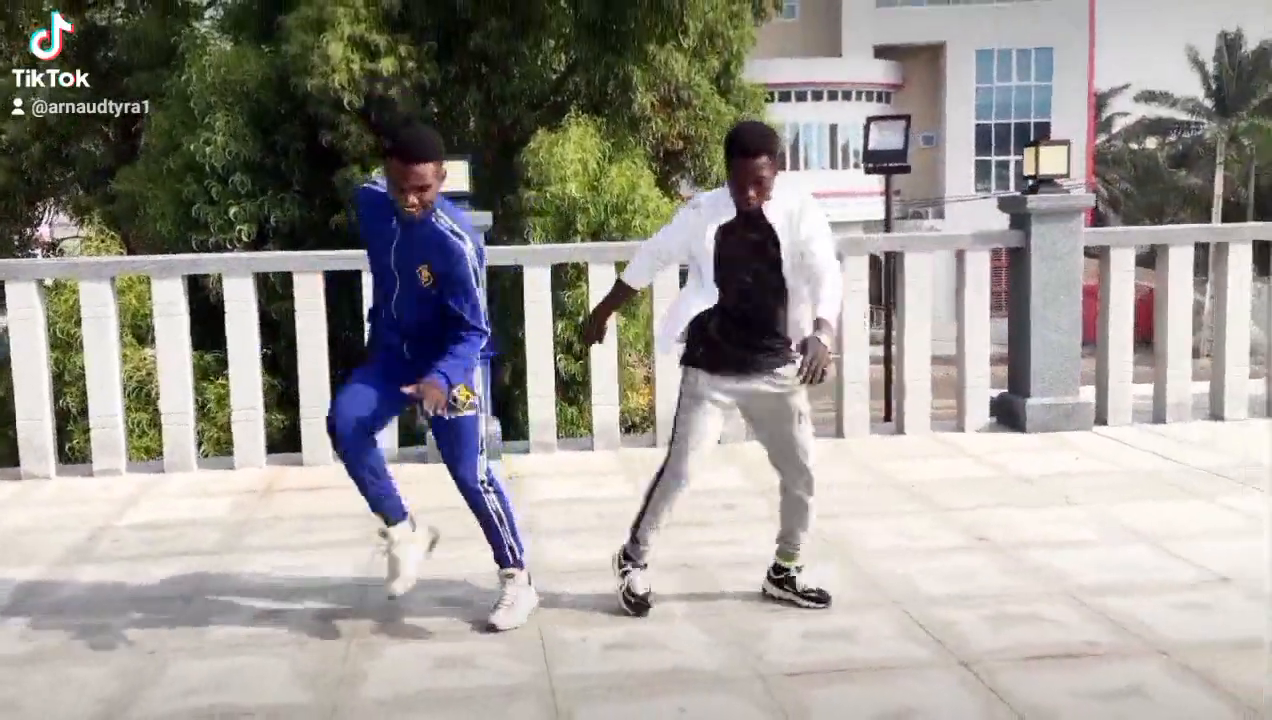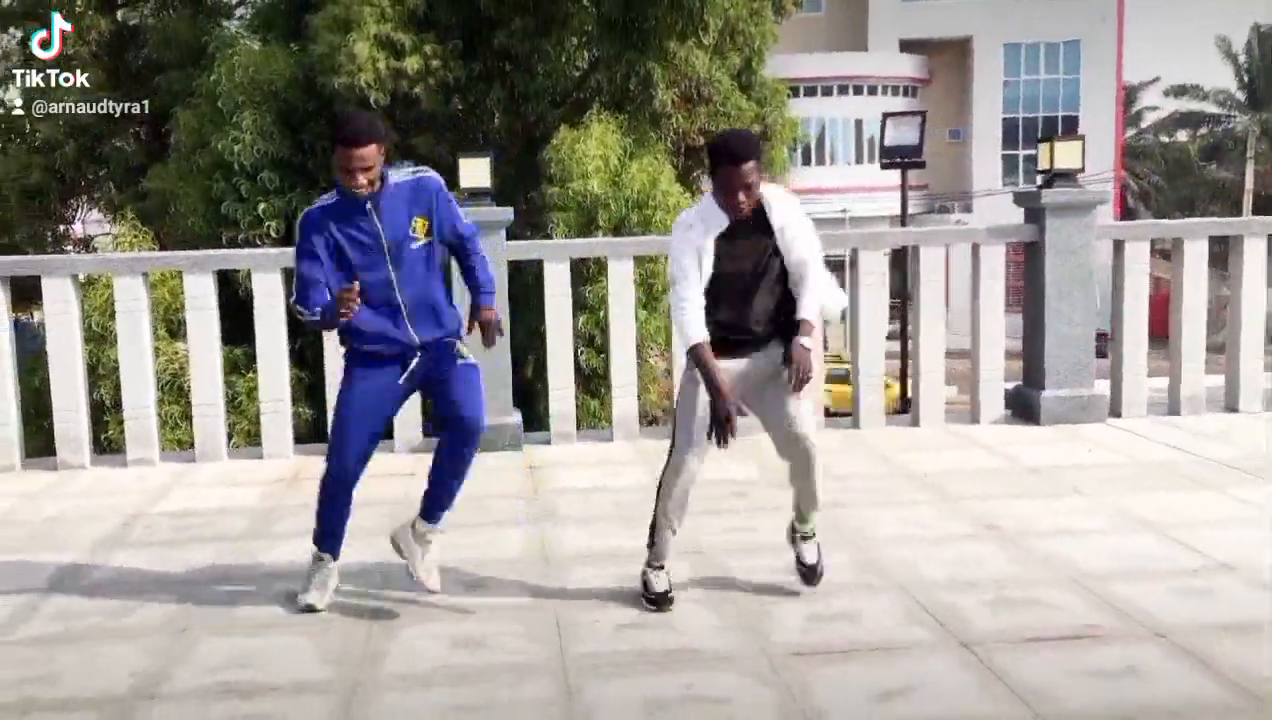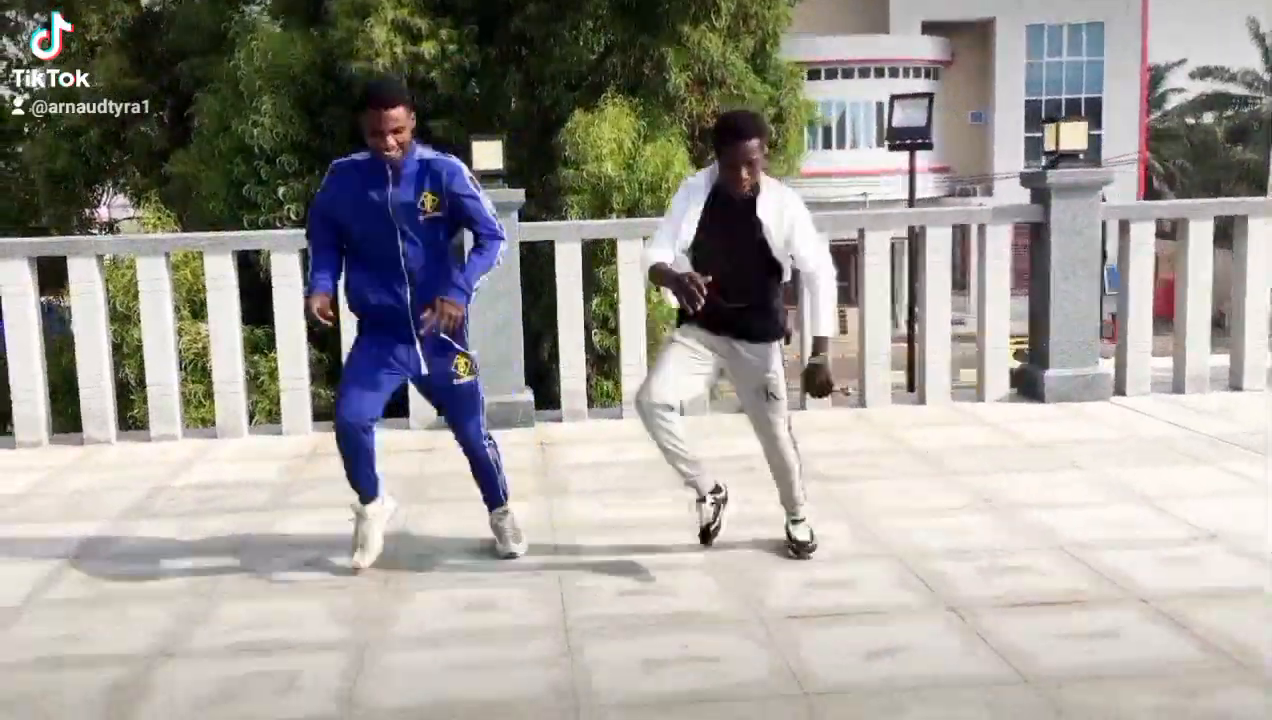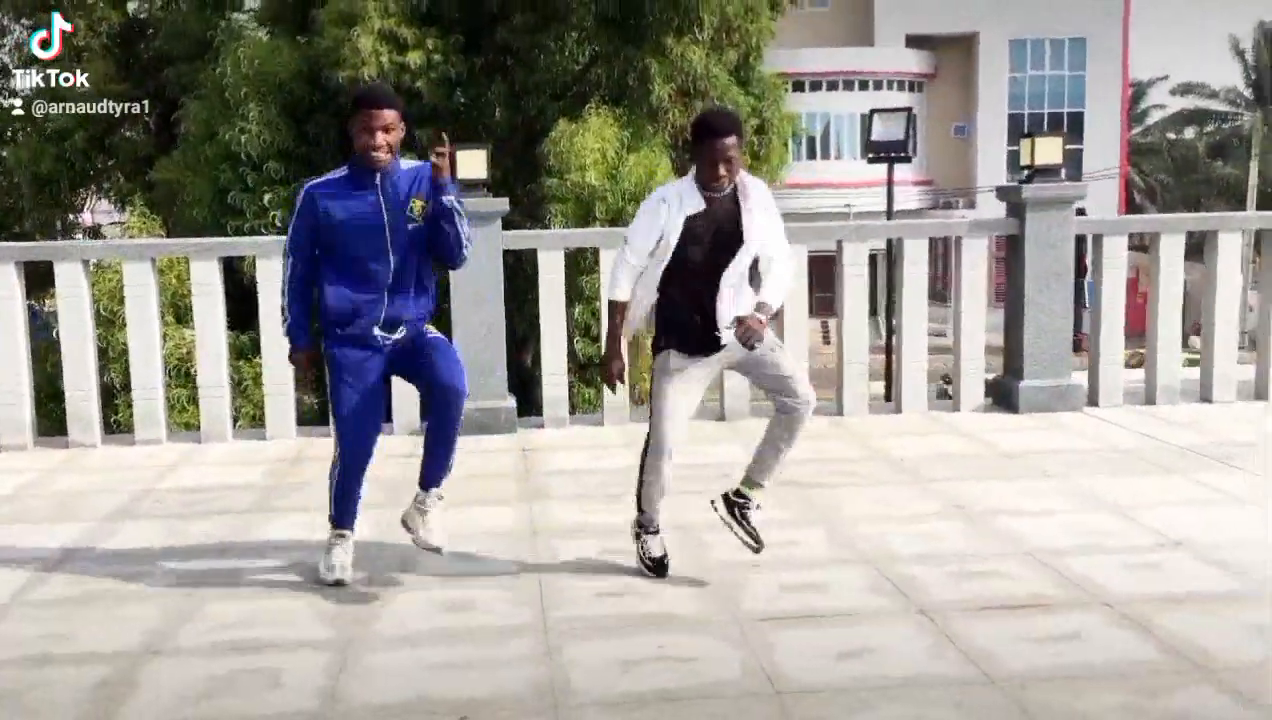
dt=0.4s
person 1, frame 1
left shoulder: (455, 240)
right shoulder: (370, 198)
left elbow: (473, 332)
left wrist: (441, 379)
left hip: (450, 359)
right hip: (393, 352)
left knee: (471, 475)
right knee: (345, 419)
left ankle: (516, 579)
right ankle: (403, 531)
person 1, frame 2
left shoulder: (425, 186)
right shoulder: (318, 223)
left elbow: (464, 238)
right elbow: (307, 298)
left wrist: (484, 299)
right wrist: (333, 311)
left hip: (440, 341)
right hip: (375, 353)
left knee: (467, 421)
right knee: (344, 464)
left ankle: (422, 531)
right ankle: (324, 564)
person 1, frame 3
left shoulder: (446, 172)
right shoulder: (344, 177)
left elbow: (492, 239)
right elbow: (323, 245)
left wrist: (461, 294)
right wrist: (319, 285)
left hip: (441, 334)
right hip: (381, 334)
left knee: (473, 437)
right knee: (352, 424)
left ankle: (500, 515)
right ankle: (371, 506)
person 1, frame 4
left shoulder: (425, 179)
right shoulder: (320, 194)
left elbow: (455, 253)
right elbow: (297, 263)
left wrist: (443, 191)
right wrist: (299, 337)
left hip: (411, 326)
right hip: (349, 338)
left knee: (450, 388)
right knee: (353, 445)
left ankle: (427, 500)
right ankle: (341, 534)
person 2, frame 1
left shoulder: (801, 214)
right shoulder: (705, 211)
left elbow: (826, 277)
right elbow: (652, 257)
left wrist: (822, 333)
right wrist: (605, 310)
left hip: (772, 363)
right hip: (710, 362)
left knee: (801, 471)
right knee: (680, 469)
left ankle: (784, 570)
right ankle: (634, 559)
person 2, frame 2
left shoulder: (782, 208)
right shoulder: (693, 226)
left elbow: (812, 271)
right elbow: (686, 308)
left wrist: (805, 339)
right wrist: (713, 384)
left hip: (771, 349)
right hip: (716, 353)
left knee: (802, 444)
right knee: (686, 458)
left ankle: (804, 531)
right ankle: (656, 564)
person 2, frame 3
left shoulder: (782, 203)
right shoulder: (694, 192)
left elbow: (819, 271)
right elbow: (655, 254)
left wrist: (820, 354)
right wrist: (676, 279)
left hip: (759, 336)
right hip: (701, 328)
left knee: (776, 435)
right knee: (653, 401)
left ankle: (797, 518)
right ankle: (705, 491)
person 2, frame 4
left shoulder: (758, 198)
right shoulder: (665, 202)
left elbow: (778, 268)
right elbow: (628, 266)
left wrist: (761, 314)
right wrist: (613, 343)
left hip: (737, 331)
right hip: (682, 339)
left knee: (799, 403)
right knee: (662, 442)
left ankle: (745, 495)
right ankle: (648, 526)
